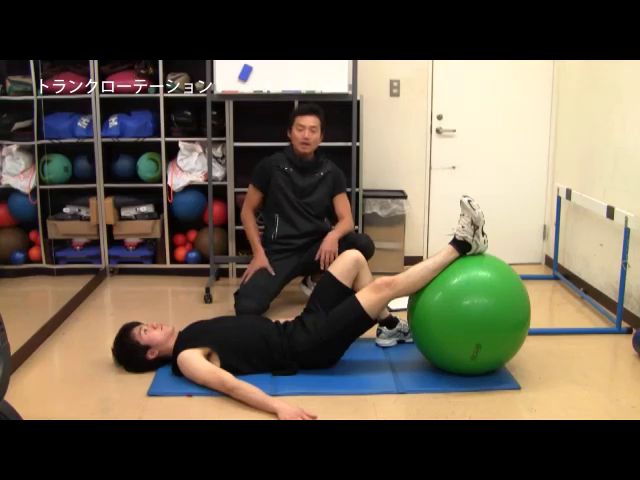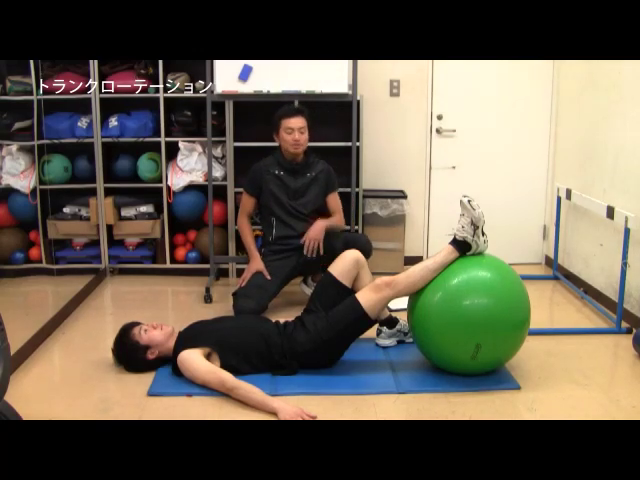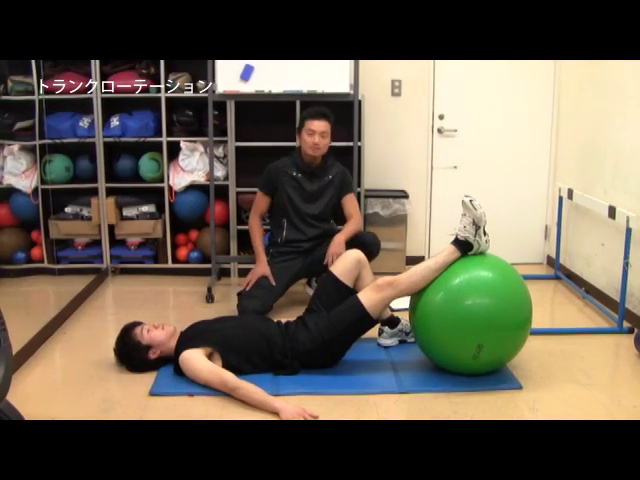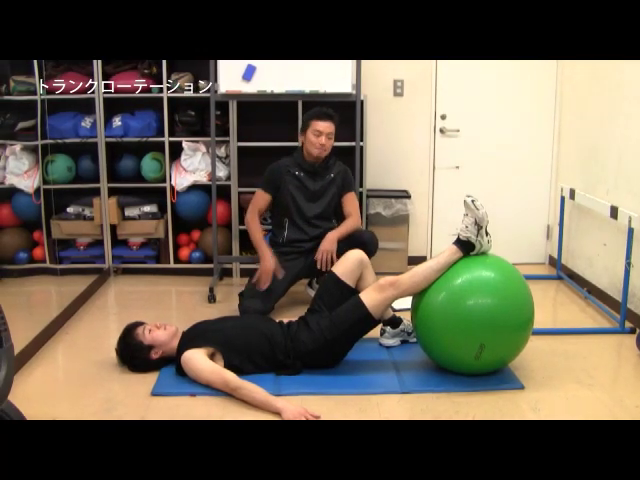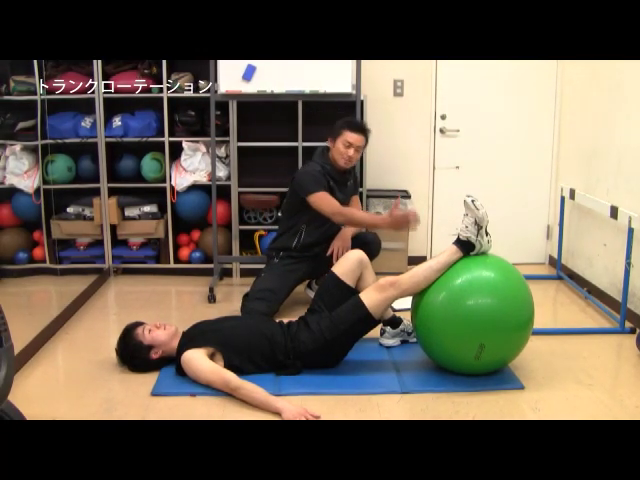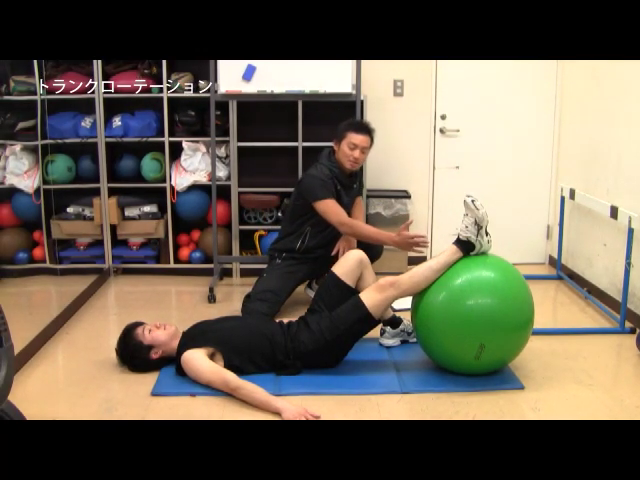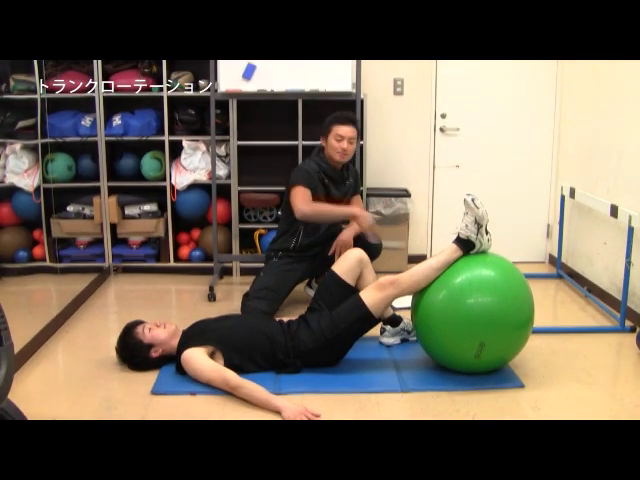
dt=0.7s
person 1, frame 1
left shoulder: (190, 334)
right shoulder: (186, 358)
right elbow: (226, 382)
right wrist: (277, 406)
left hip: (298, 328)
right hip: (306, 348)
left knee: (353, 257)
right knee: (384, 286)
right ankle: (461, 244)
person 1, frame 2
left shoulder: (189, 333)
right shoulder: (186, 358)
right elbow: (227, 382)
right wrist: (277, 406)
left hip: (297, 327)
right hip: (305, 348)
left knee: (354, 257)
right knee: (384, 286)
right ankle: (461, 245)
person 1, frame 3
left shoulder: (192, 333)
right shoulder: (187, 358)
right elbow: (229, 383)
right wrist: (279, 406)
left hip: (300, 328)
right hip: (307, 348)
left knee: (355, 257)
right knee: (386, 286)
right ankle: (463, 244)
person 1, frame 4
left shoulder: (194, 333)
right shoulder: (190, 358)
right elbow: (231, 383)
right wrist: (281, 406)
left hip: (301, 327)
right hip: (309, 348)
left knee: (357, 256)
right knee: (388, 286)
right ankle: (465, 244)
person 1, frame 5
left shoulder: (194, 333)
right shoulder: (190, 358)
right elbow: (231, 383)
right wrist: (281, 406)
left hip: (302, 327)
right hip: (309, 348)
left knee: (358, 256)
right knee: (388, 285)
right ankle: (465, 245)
person 1, frame 6
left shoulder: (194, 333)
right shoulder: (190, 358)
right elbow: (231, 383)
right wrist: (282, 406)
left hip: (301, 327)
right hip: (309, 348)
left knee: (357, 257)
right knee: (388, 286)
right ankle: (464, 244)
person 1, frame 7
left shoulder: (194, 331)
right shoulder: (190, 357)
right elbow: (230, 381)
right wrist: (281, 405)
left hip: (302, 327)
right hip: (309, 347)
left knee: (357, 256)
right knee: (387, 284)
right ankle: (465, 243)
person 2, frame 1
left shoulder: (331, 172)
right shoulder: (270, 166)
left elbow: (347, 220)
right elbow: (248, 210)
left wrist: (333, 235)
right wrist: (259, 252)
left hip: (317, 247)
right hip: (279, 251)
left knee: (364, 245)
right knee: (247, 308)
left ankle: (316, 280)
person 2, frame 2
left shoulder: (323, 171)
right shoulder: (262, 171)
left elbow: (339, 219)
right elbow: (243, 217)
left wrist: (323, 224)
right wrist: (254, 257)
left hip: (314, 246)
right hip: (277, 252)
left knee: (361, 245)
right knee: (245, 308)
left ankle: (317, 279)
person 2, frame 3
left shoulder: (338, 174)
right shoulder: (278, 171)
left elbow: (355, 219)
right elbow: (256, 217)
left wrist: (340, 237)
right wrist: (261, 260)
left hip: (321, 248)
right hip: (284, 253)
left knee: (370, 242)
right knee: (249, 308)
person 2, frame 4
left shoulder: (340, 172)
right shoulder: (280, 170)
left elbow: (354, 218)
right elbow: (252, 215)
left wrist: (333, 235)
right wrist: (265, 255)
left hip: (322, 247)
right hip: (286, 252)
left knee: (368, 240)
right knee: (251, 308)
person 2, frame 5
left shoulder: (350, 174)
right shoulder: (309, 174)
left elbow: (355, 216)
right elbow: (338, 214)
left wrist: (346, 233)
right wrist: (386, 221)
left hip: (325, 248)
right hip: (290, 254)
left knee: (371, 243)
right knee: (254, 312)
left ankle: (322, 283)
person 2, frame 6
left shoulder: (353, 173)
right shoulder: (317, 178)
left elbow: (356, 218)
right elbow: (344, 224)
left wrist: (351, 236)
right wrist: (394, 240)
left hip: (327, 249)
right hip: (293, 255)
left knee: (372, 247)
right knee: (256, 313)
left ankle: (322, 283)
person 2, frame 7
left shoulder: (350, 173)
right shoulder: (306, 172)
left elbow: (362, 222)
right elbow: (301, 210)
left wrist: (348, 232)
right wrist: (352, 211)
left hip: (327, 249)
right hip: (291, 255)
left knee: (372, 245)
right knee: (254, 310)
left ankle: (322, 284)
